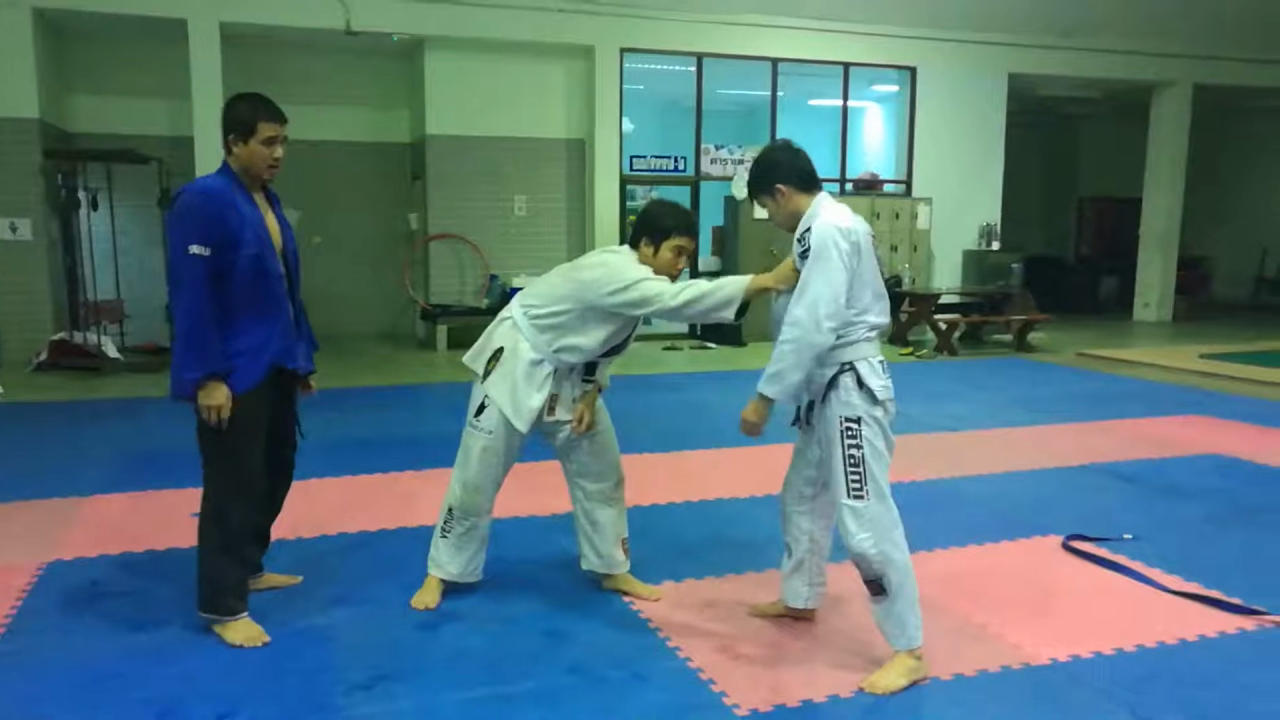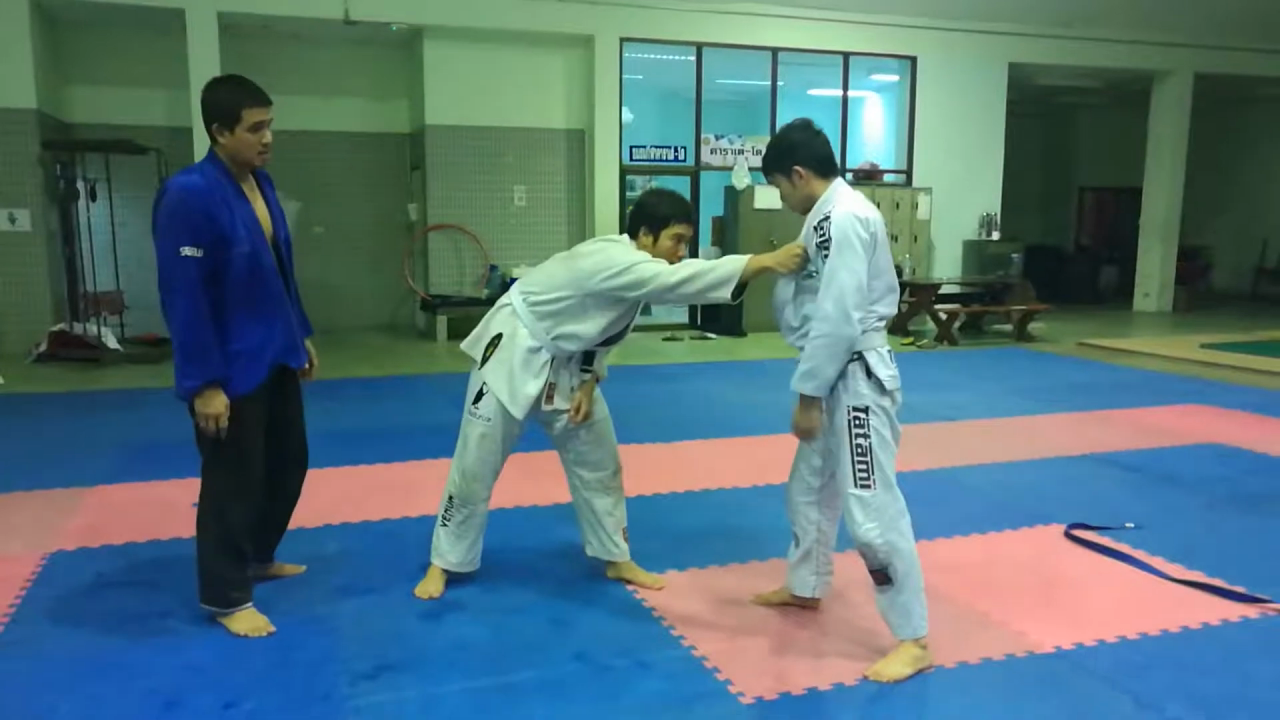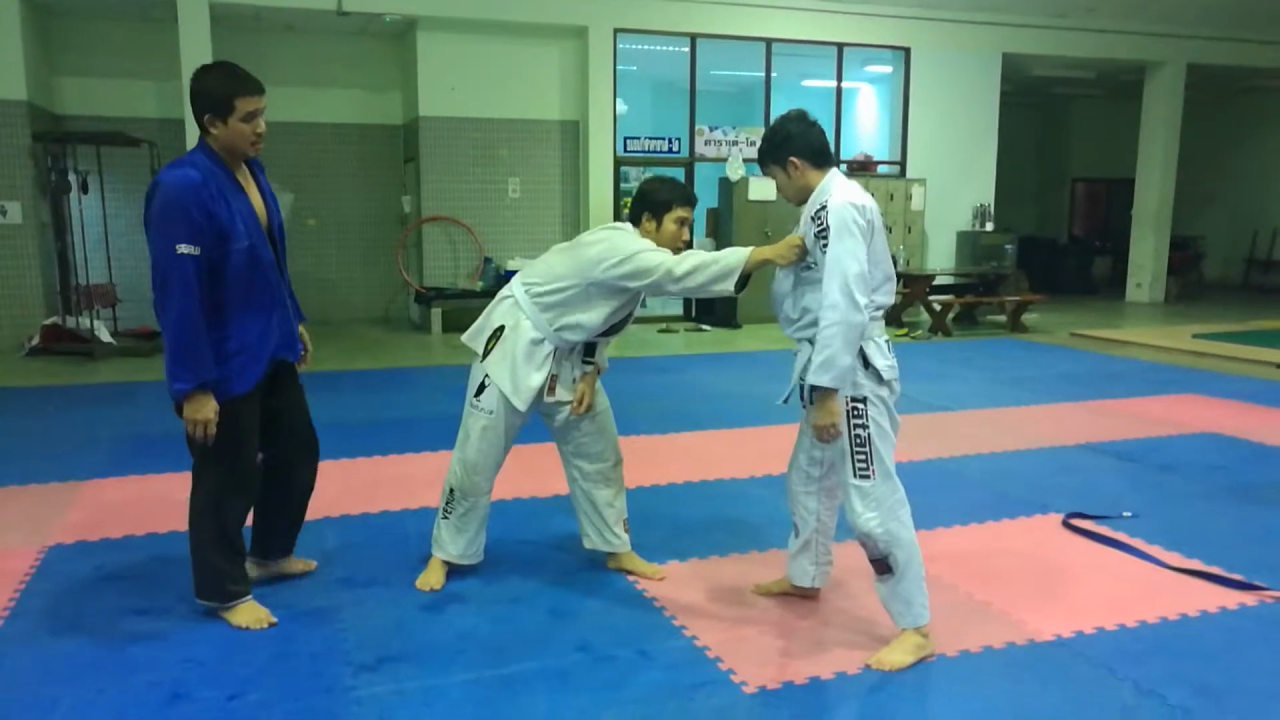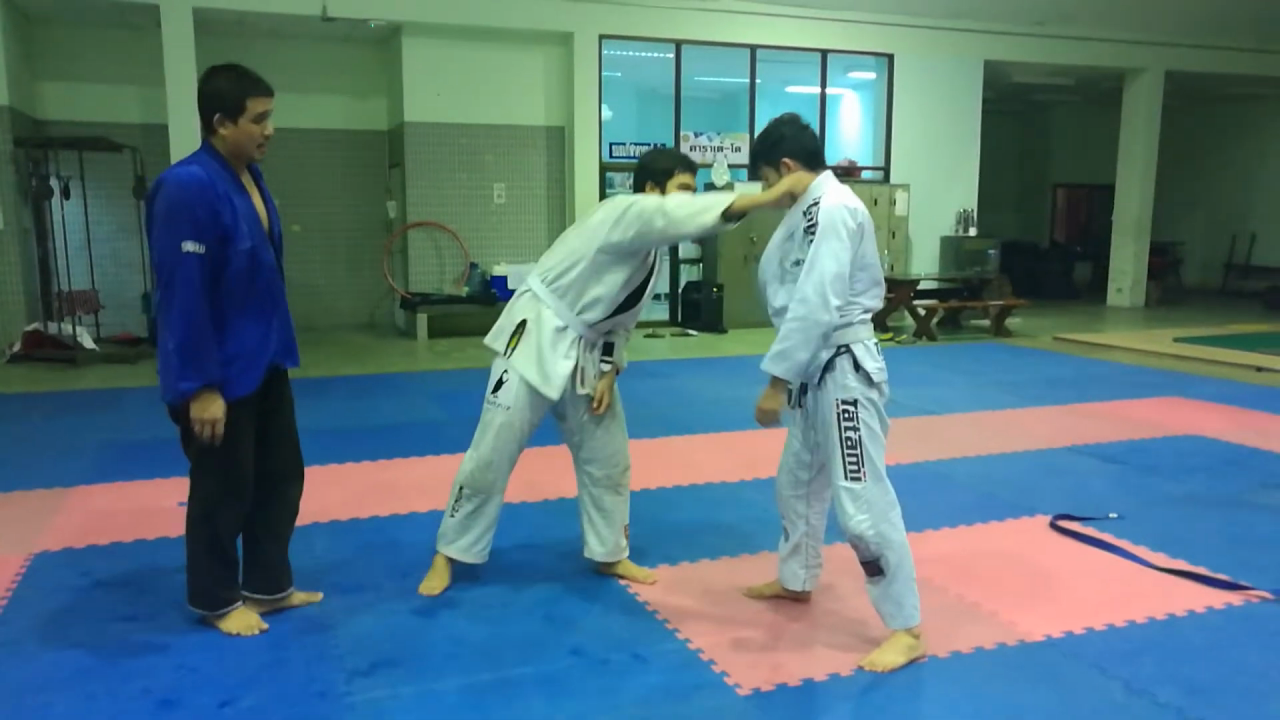
dt=0.3s
person 1, frame 1
left shoulder: (267, 202)
right shoulder: (203, 200)
right elbow: (189, 294)
left wrist: (303, 352)
right wrist: (206, 376)
left hip: (274, 365)
right hip: (231, 372)
left knee: (274, 473)
right knee: (233, 484)
left ankle: (247, 566)
right ankle: (223, 605)
person 1, frame 2
left shoulder: (260, 184)
right shoulder: (189, 195)
right elbow: (183, 297)
left wrist: (301, 335)
right wrist: (206, 383)
left hip: (275, 358)
right hip: (229, 371)
left knee: (288, 463)
right knee: (233, 481)
left ankle: (256, 557)
right ankle: (226, 597)
person 1, frame 3
left shoulder: (251, 169)
right shoulder: (182, 189)
right elbow: (178, 295)
left wrist: (293, 319)
right wrist: (193, 386)
left hip: (269, 351)
right hip: (222, 365)
left knee: (297, 452)
right knee: (227, 479)
left ankle: (271, 553)
right ankle: (225, 591)
person 1, frame 4
left shoulder: (248, 176)
right shoulder: (187, 189)
right elbow: (182, 296)
right wrist: (199, 387)
left hip: (263, 361)
right hip: (218, 372)
left knee: (281, 474)
right knee: (223, 488)
left ankle: (266, 585)
right ankle: (216, 599)
person 2, frame 1
left shoulder: (826, 231)
right shoulder: (827, 225)
left elbow: (811, 328)
left wrist: (763, 397)
left hip: (851, 385)
right hip: (827, 386)
left knee: (865, 519)
right knee: (804, 496)
left ankle: (909, 650)
right ankle: (801, 598)
person 2, frame 2
left shoulder: (844, 218)
right shoulder: (831, 214)
left elbow: (838, 320)
left wrist: (807, 398)
left hip: (856, 376)
right hip: (833, 375)
left knee: (871, 509)
right knee: (809, 486)
left ankle: (913, 640)
right ankle: (805, 587)
person 2, frame 3
left shoulder: (839, 207)
right shoulder: (825, 204)
left elbow: (844, 307)
left wrist: (828, 395)
left hip: (855, 366)
right hip: (832, 362)
left knee: (871, 499)
right knee: (809, 477)
left ankle: (915, 627)
right ankle: (805, 577)
person 2, frame 4
left shoulder: (829, 209)
right shoulder: (815, 207)
left elbow: (816, 306)
left wrist: (776, 382)
left hip: (843, 367)
right hip: (819, 365)
left knee: (862, 499)
right knee: (798, 479)
left ankle: (906, 628)
right ankle: (796, 579)
person 3, frame 1
left shoulder: (633, 277)
right shoulder: (614, 272)
right elbow: (680, 300)
left wrist: (591, 392)
right wrist: (764, 281)
left hip: (568, 376)
right hip: (517, 367)
left knee: (601, 473)
right knee: (478, 478)
left ankle: (613, 570)
right ankle: (443, 573)
person 3, frame 2
left shoulder: (631, 269)
right shoulder: (612, 260)
right elbow: (679, 281)
left wrist: (589, 383)
right wrist: (766, 262)
left hip: (564, 363)
right hip: (515, 353)
left knee: (599, 462)
right knee: (476, 466)
left ankle: (616, 559)
right ankle: (445, 563)
person 3, frame 3
left shoulder: (639, 260)
right shoulder: (619, 246)
right elbow: (684, 272)
left wrist: (588, 374)
right wrist: (765, 254)
left hip: (565, 355)
right hip: (518, 346)
left knee: (599, 454)
right knee: (477, 458)
left ankle: (616, 549)
right ankle: (445, 554)
person 3, frame 4
left shoulder: (649, 244)
right shoulder: (624, 212)
right elbow: (675, 216)
left wrist: (610, 373)
right wrist: (762, 198)
left hip: (586, 354)
right hip: (536, 341)
left knee: (608, 459)
right knee: (491, 457)
left ankle: (610, 555)
right ankle: (448, 555)
